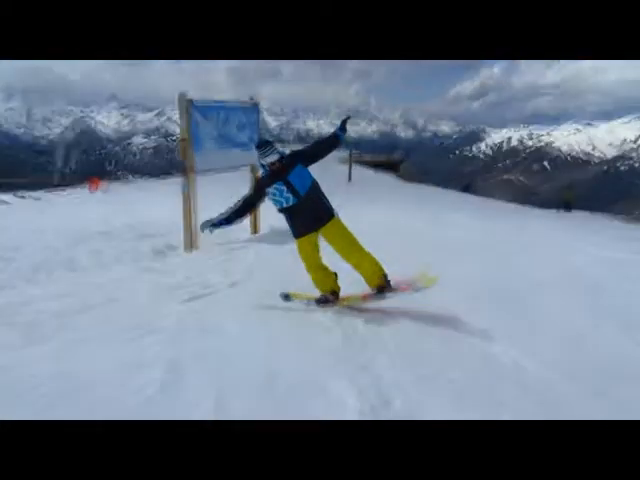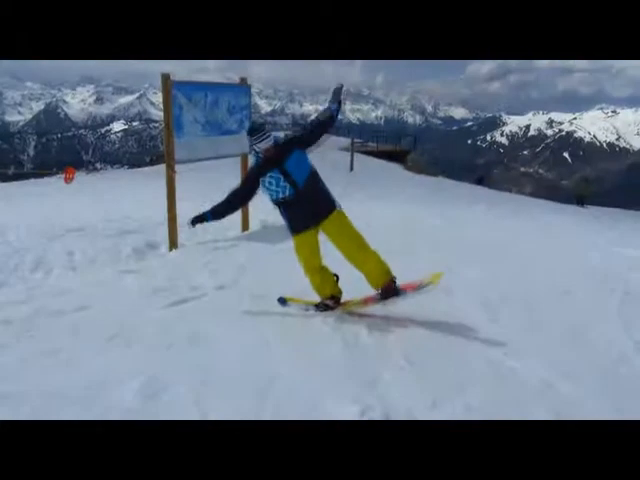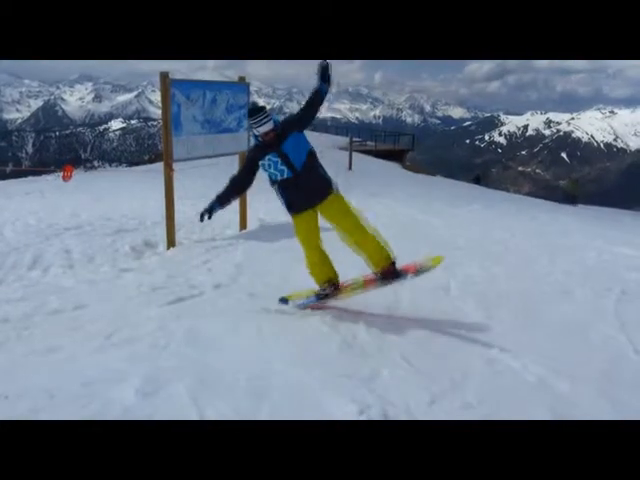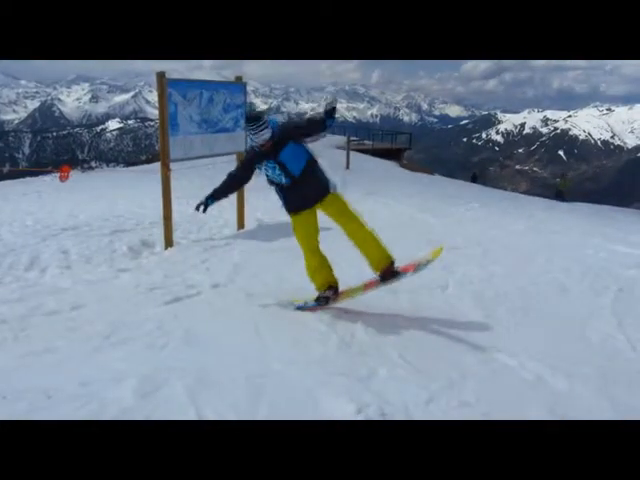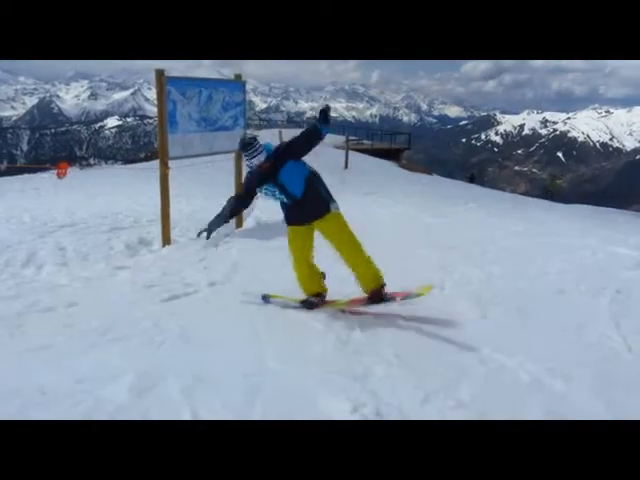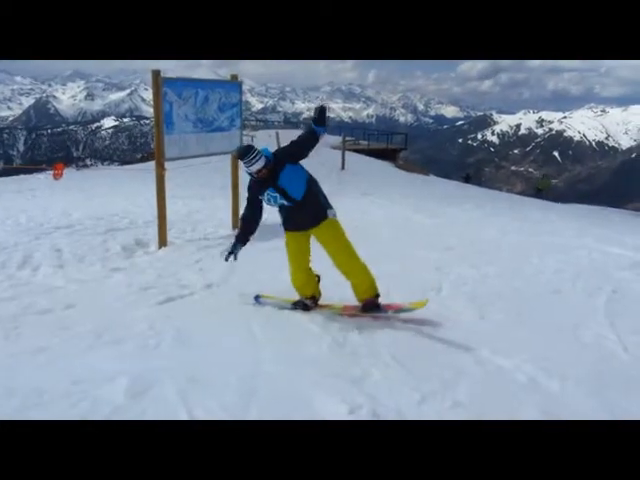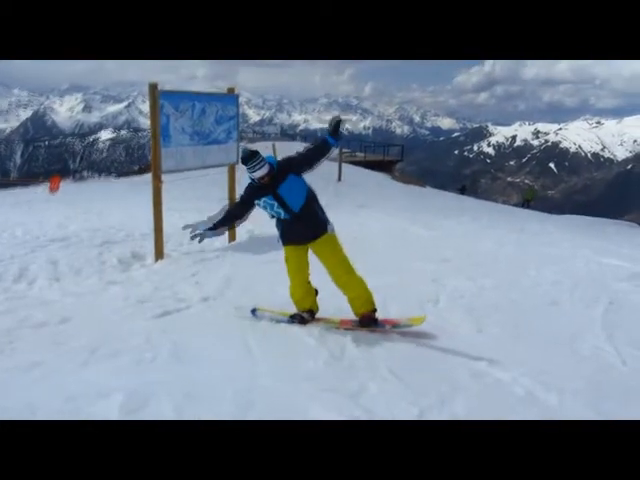
dt=0.4s
person 1, frame 1
left shoulder: (295, 160)
right shoulder: (264, 183)
left elbow: (320, 148)
right elbow: (246, 205)
left wrist: (339, 132)
right wrist: (219, 221)
left hip: (323, 215)
right hip: (301, 227)
left knee: (351, 250)
right knee: (312, 264)
left ankle: (379, 282)
right ankle: (330, 291)
person 1, frame 2
left shoulder: (293, 145)
right shoulder: (258, 173)
left elbow: (317, 128)
right elbow: (237, 198)
left wrist: (334, 106)
right wrist: (208, 215)
left hip: (325, 208)
right hip: (299, 223)
left knee: (355, 247)
right knee: (310, 265)
left ankle: (385, 283)
right ankle: (330, 295)
person 1, frame 3
left shoulder: (291, 127)
right shoulder: (257, 154)
left elbow: (312, 106)
right elbow: (240, 182)
left wrist: (323, 83)
right wrist: (217, 203)
left hip: (322, 190)
right hip: (298, 205)
left knee: (353, 229)
right knee: (311, 247)
left ankle: (385, 266)
right ankle: (328, 282)
person 1, frame 4
left shoulder: (287, 133)
right shoulder: (253, 157)
left elbow: (311, 126)
right elbow: (236, 178)
left wrist: (326, 118)
right wrist: (212, 197)
left hip: (321, 190)
right hip: (296, 204)
left knee: (354, 227)
right knee: (309, 248)
left ankle: (385, 266)
right ankle: (327, 287)
person 1, frame 5
left shoulder: (286, 153)
right shoulder: (254, 179)
left elbow: (308, 139)
right elbow: (238, 202)
left wrist: (321, 124)
right wrist: (217, 222)
left hip: (321, 206)
right hip: (296, 217)
left knee: (349, 248)
right knee: (300, 260)
left ankle: (375, 288)
right ankle: (315, 292)
person 1, frame 6
left shoulder: (283, 158)
right shoulder: (255, 187)
left elbow: (304, 143)
right elbow: (250, 217)
left wrist: (317, 126)
right wrist: (238, 242)
left hip: (318, 213)
right hip: (293, 224)
left knee: (344, 257)
right knee: (297, 266)
left ankle: (368, 296)
right ankle: (309, 295)
person 1, frame 7
left shoulder: (287, 168)
right shoulder: (253, 192)
left elbow: (312, 155)
right elbow: (236, 212)
left wrist: (331, 137)
right wrist: (211, 229)
left hip: (316, 227)
right hip: (291, 236)
left knee: (342, 271)
right knee: (298, 279)
left ankle: (365, 311)
right ankle: (306, 309)
